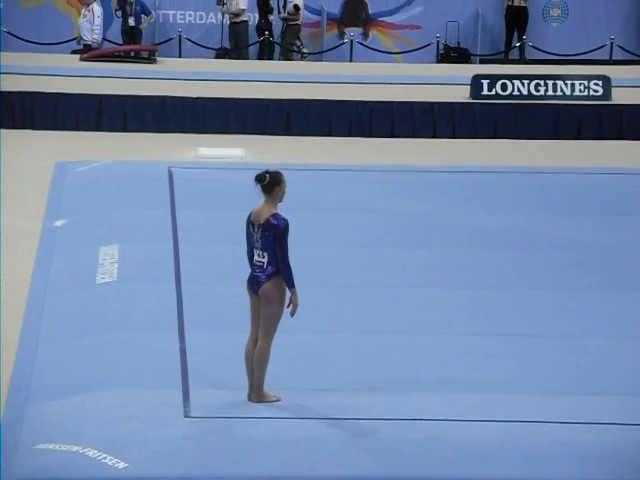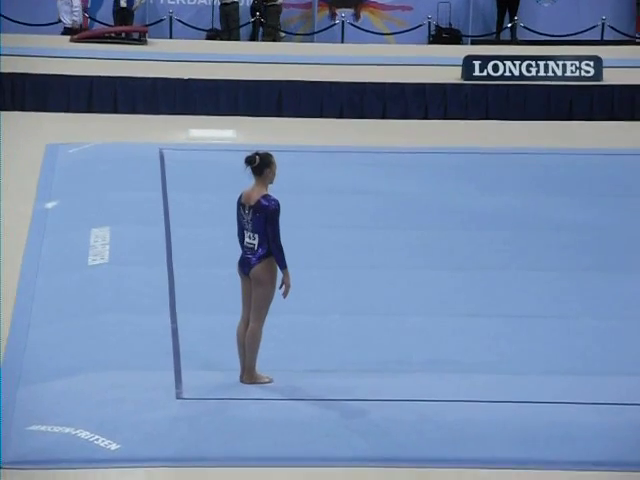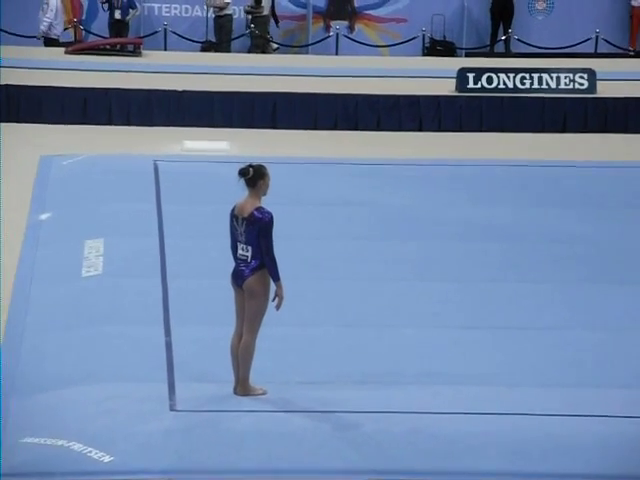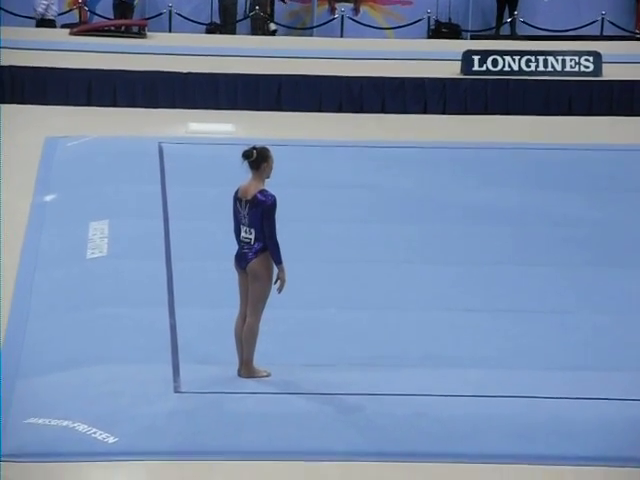
dt=0.4s
person 1, frame 1
left shoulder: (251, 216)
right shoulder: (279, 222)
right elbow: (283, 260)
right wrist: (293, 291)
left hip: (253, 280)
right hip: (271, 284)
left knee: (254, 336)
right knee: (265, 339)
left ankle: (252, 389)
right ankle: (258, 392)
person 1, frame 2
left shoulder: (242, 198)
right shoulder: (270, 204)
right elbow: (274, 241)
right wrist: (285, 272)
left hip: (244, 261)
right hip: (262, 265)
left knee: (245, 318)
right knee: (256, 321)
left ankle: (244, 370)
right ankle: (250, 373)
person 1, frame 3
left shoulder: (235, 210)
right shoulder: (264, 216)
left elbow: (233, 246)
right elbow: (268, 253)
right wrist: (278, 285)
left hip: (237, 273)
right hip: (255, 277)
left knee: (239, 330)
right knee: (250, 333)
left ankle: (238, 382)
right ankle: (244, 385)
person 1, frame 4
left shoulder: (238, 192)
right shoulder: (267, 198)
left elbow: (237, 228)
right elbow: (270, 236)
right wrist: (281, 268)
left hip: (241, 256)
right hip: (259, 260)
left knee: (243, 312)
right knee: (254, 316)
left ankle: (242, 364)
right ankle: (248, 367)
